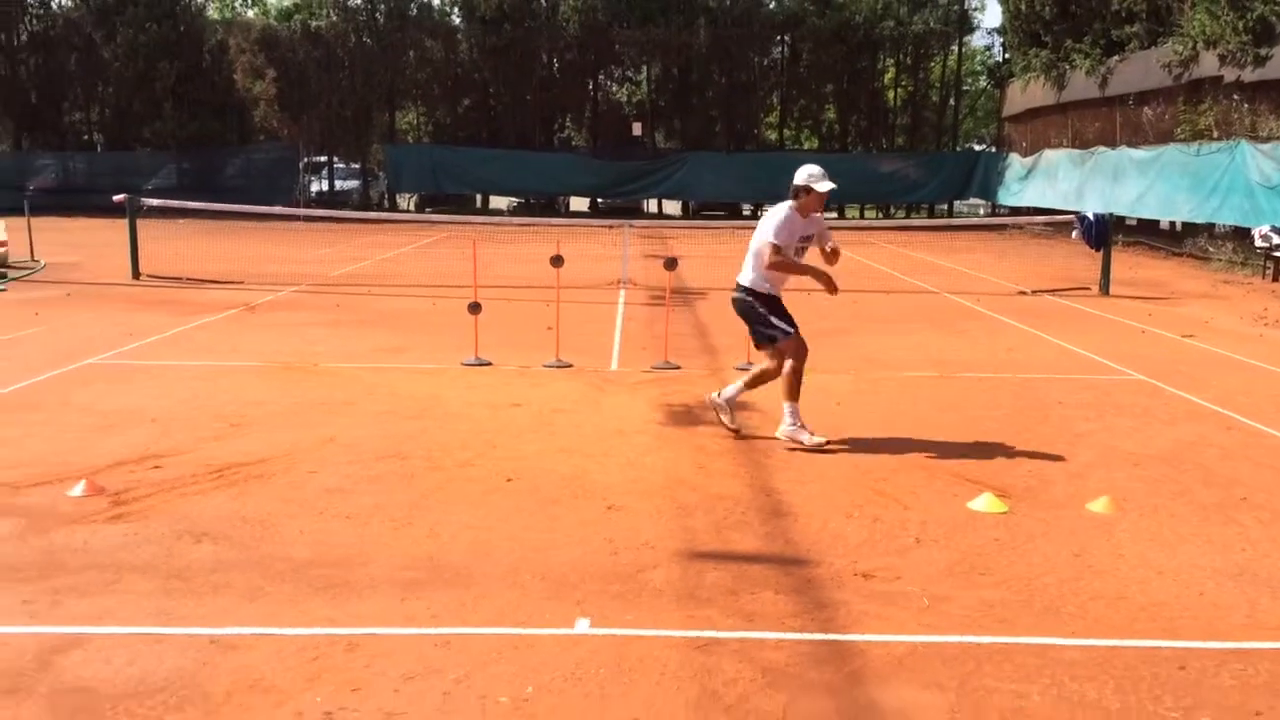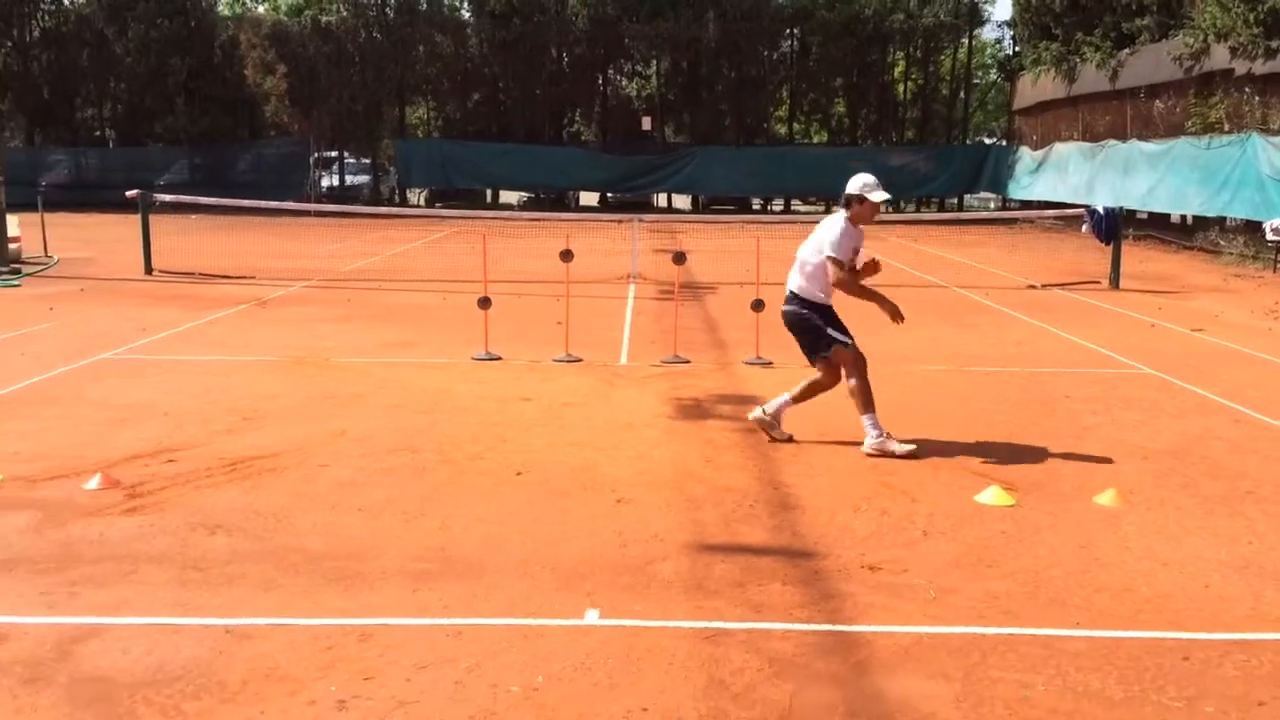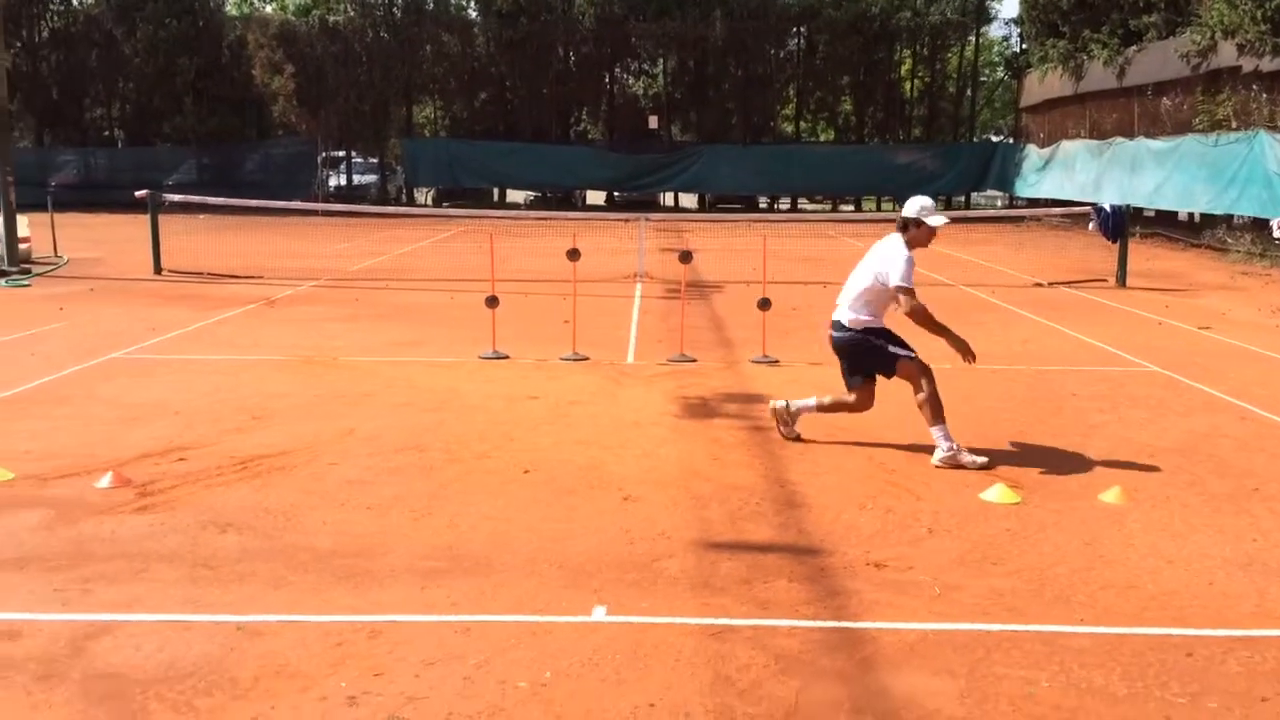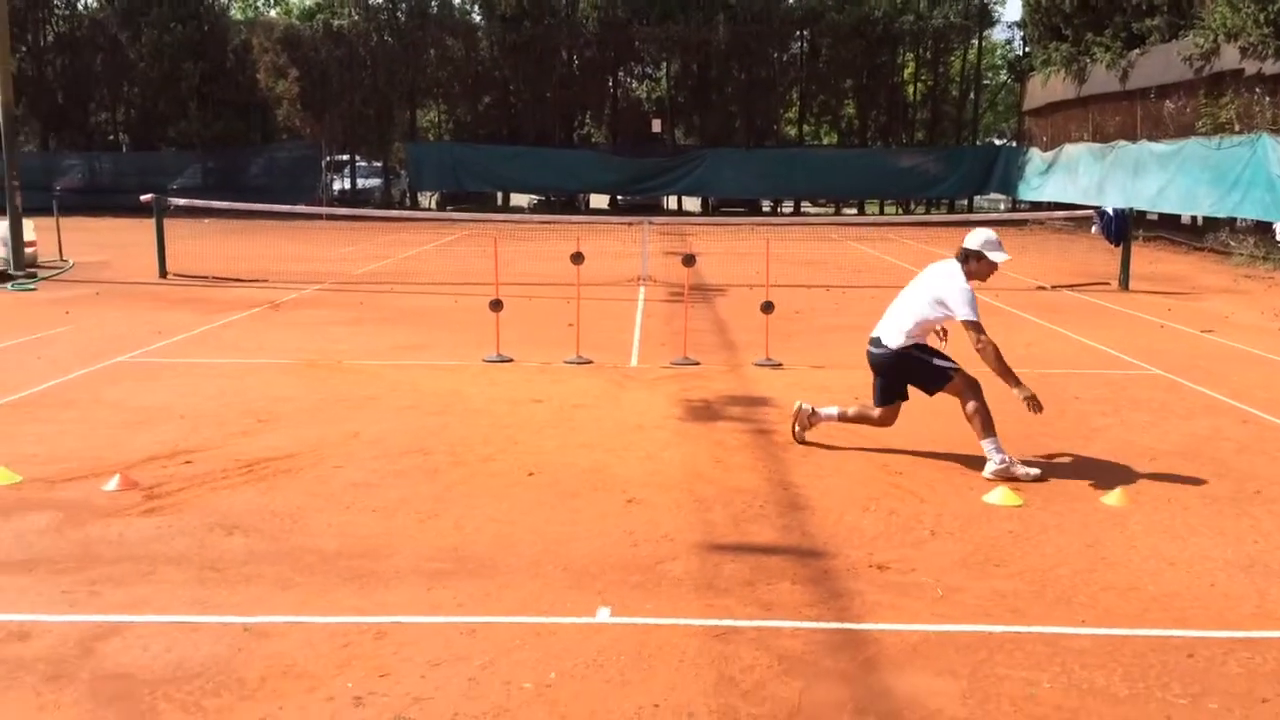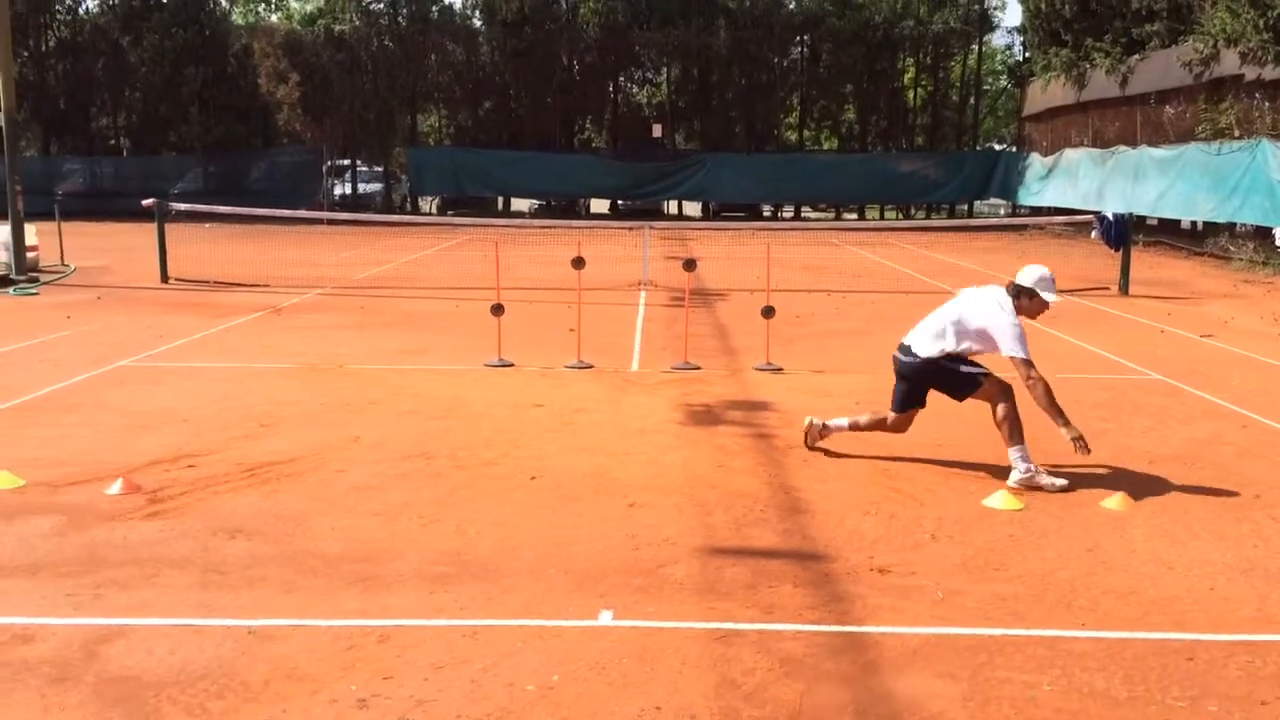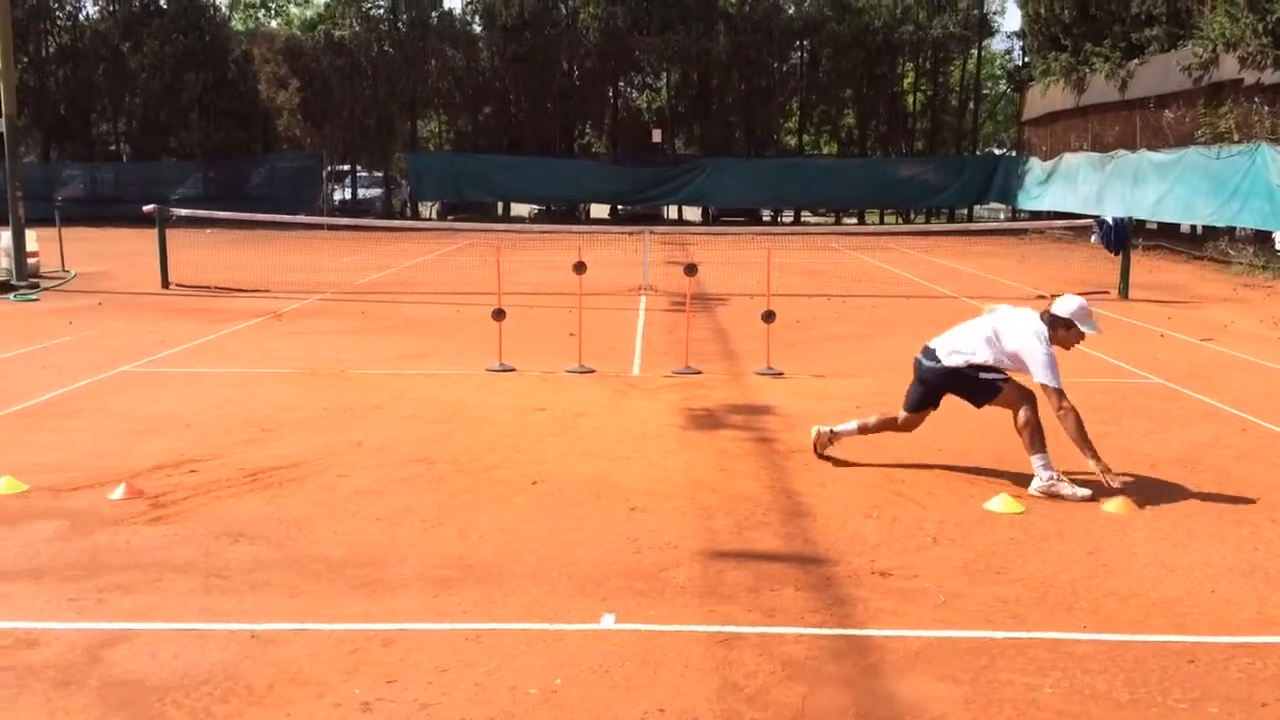
dt=0.1s
person 1, frame 1
left shoulder: (814, 220)
right shoulder: (781, 216)
left elbow: (829, 253)
right elbow: (772, 261)
left wrist: (831, 253)
right wrist: (815, 272)
left hip: (767, 295)
right hip: (753, 293)
left knee: (777, 363)
right knee: (797, 350)
left ankle: (724, 398)
right ankle: (791, 424)
person 1, frame 2
left shoulder: (851, 227)
right shoulder: (838, 229)
left elbow: (847, 269)
right elbow: (837, 278)
left wrist: (867, 268)
right wrist: (882, 301)
left hip: (806, 306)
right hip: (805, 305)
left knee: (830, 376)
right knee: (856, 362)
left ankle: (768, 412)
right ankle: (876, 438)
person 1, frame 3
left shoulder: (894, 245)
right shoulder: (899, 256)
right elbow: (910, 308)
left wrist: (904, 296)
right wrist: (952, 338)
left hip: (848, 329)
right hip: (858, 330)
left knee: (860, 400)
right knee: (922, 374)
left ankle: (789, 408)
right ankle: (946, 449)
person 1, frame 4
left shoulder: (945, 267)
right shoulder: (960, 288)
right elbow: (981, 343)
right wrist: (1018, 386)
left hip: (882, 346)
right hip: (898, 348)
left knee: (882, 417)
right knee: (970, 389)
left ankle: (811, 413)
right ankle: (997, 461)
person 1, frame 5
left shoulder: (990, 294)
right shoulder: (1006, 321)
left elbow: (958, 319)
right elbow: (1032, 379)
right wrist: (1065, 426)
left hip: (909, 351)
right hip: (927, 358)
left knee: (895, 422)
right knee: (1002, 392)
left ankle: (822, 427)
right ankle: (1022, 469)
person 1, frame 6
left shoulder: (1027, 316)
right shoulder: (1039, 346)
left elbow: (989, 314)
right elbow: (1062, 407)
right wrist: (1093, 459)
left hip: (930, 357)
right hip: (948, 364)
left knee: (905, 421)
right knee: (1024, 400)
left ankle: (831, 433)
right ankle: (1045, 478)
